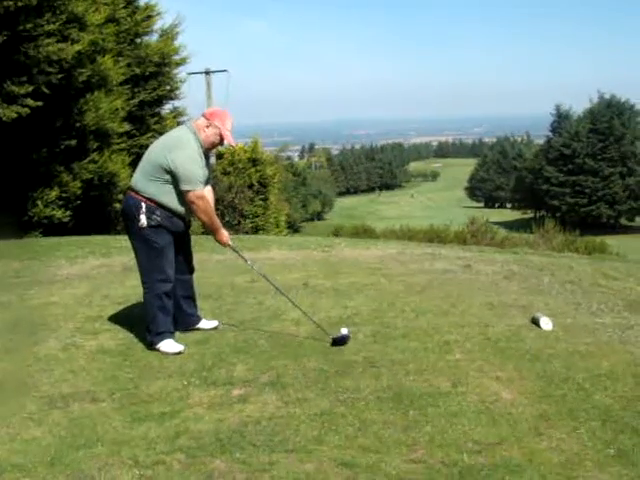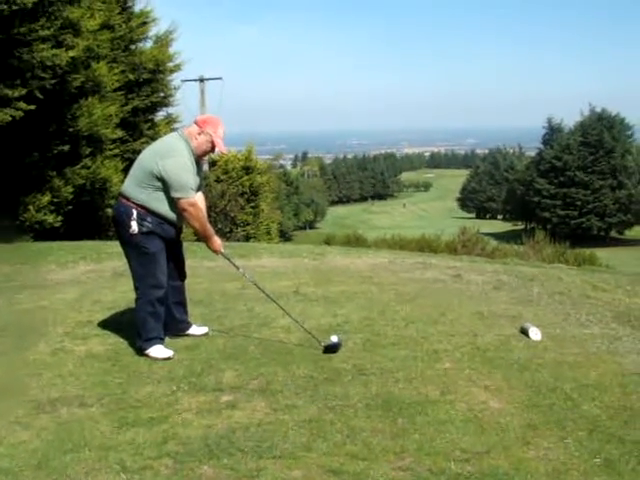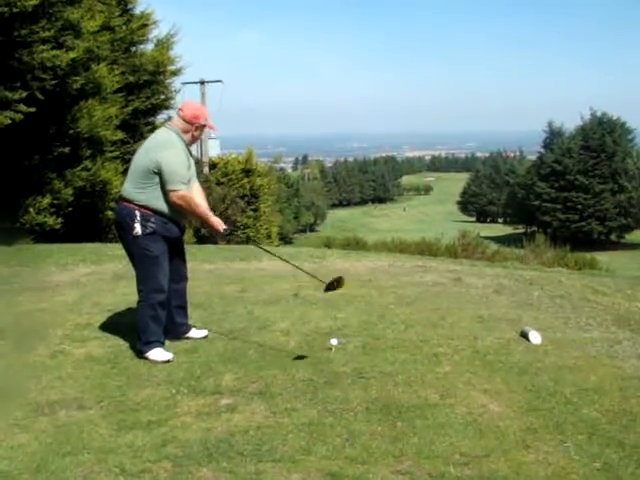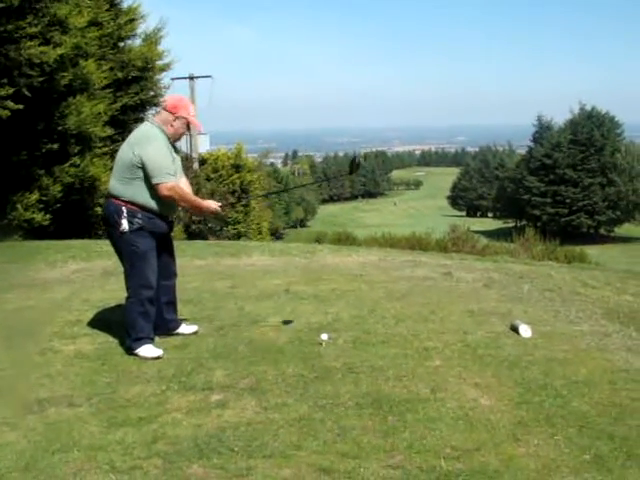
dt=0.7s
person 1, frame 1
left shoulder: (196, 145)
right shoulder: (185, 149)
left elbow: (205, 188)
right elbow: (196, 199)
left wrist: (213, 225)
right wrist: (218, 230)
left hip: (170, 215)
right hip: (147, 214)
left knee: (182, 269)
right knee: (160, 276)
left ankle: (187, 319)
right ankle: (159, 335)
person 1, frame 2
left shoulder: (189, 152)
right shoulder: (176, 156)
left elbow: (197, 195)
right elbow: (188, 206)
left wrist: (206, 233)
right wrist: (210, 238)
left hip: (162, 221)
right hip: (139, 221)
left knee: (174, 275)
right knee: (153, 282)
left ankle: (177, 324)
right ankle: (149, 341)
person 1, frame 3
left shoulder: (176, 142)
right shoulder: (170, 148)
left elbow: (192, 185)
right elbow: (179, 196)
left wrist: (209, 216)
right wrist: (208, 219)
left hip: (164, 223)
right hip: (143, 222)
left knee: (176, 278)
right knee: (155, 285)
left ankle: (177, 327)
right ankle: (149, 344)
person 1, frame 4
left shoulder: (161, 138)
right shoulder: (152, 142)
left elbow: (179, 178)
right elbow: (167, 189)
left wrist: (196, 205)
right wrist: (201, 205)
left hip: (153, 218)
right hip: (130, 220)
left knee: (165, 273)
right knee: (143, 280)
left ankle: (166, 323)
right ankle: (139, 340)
